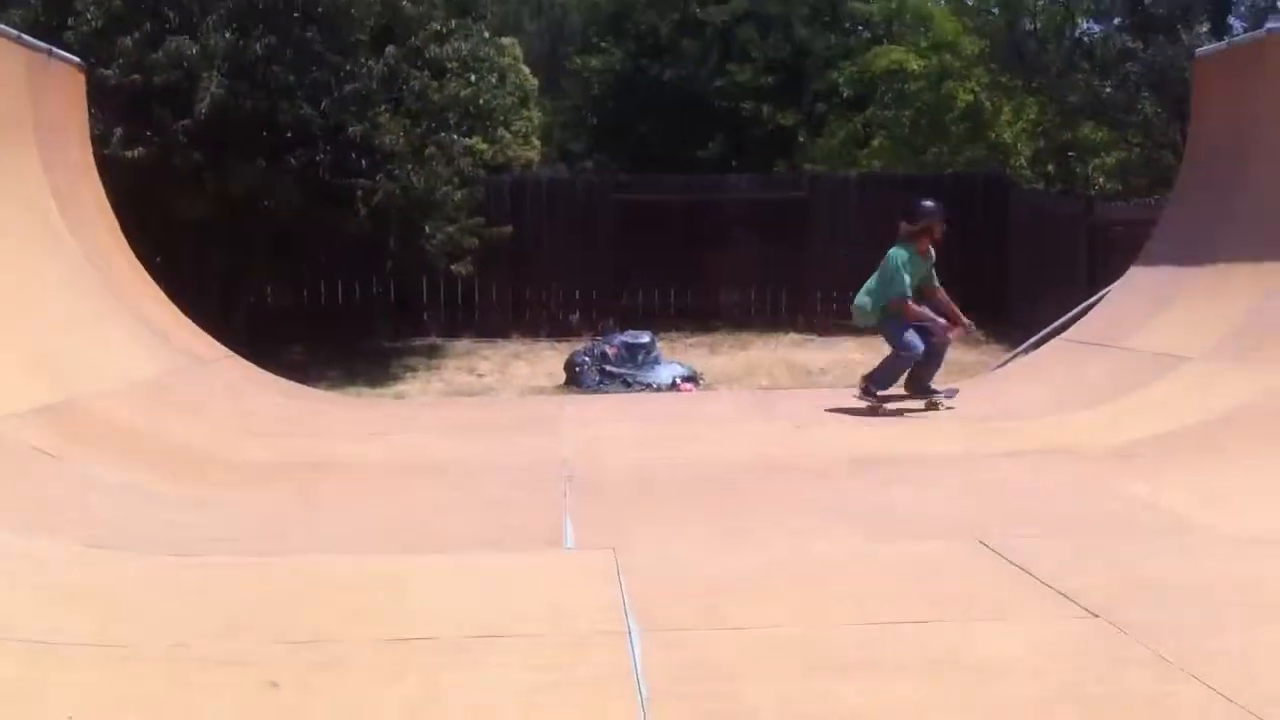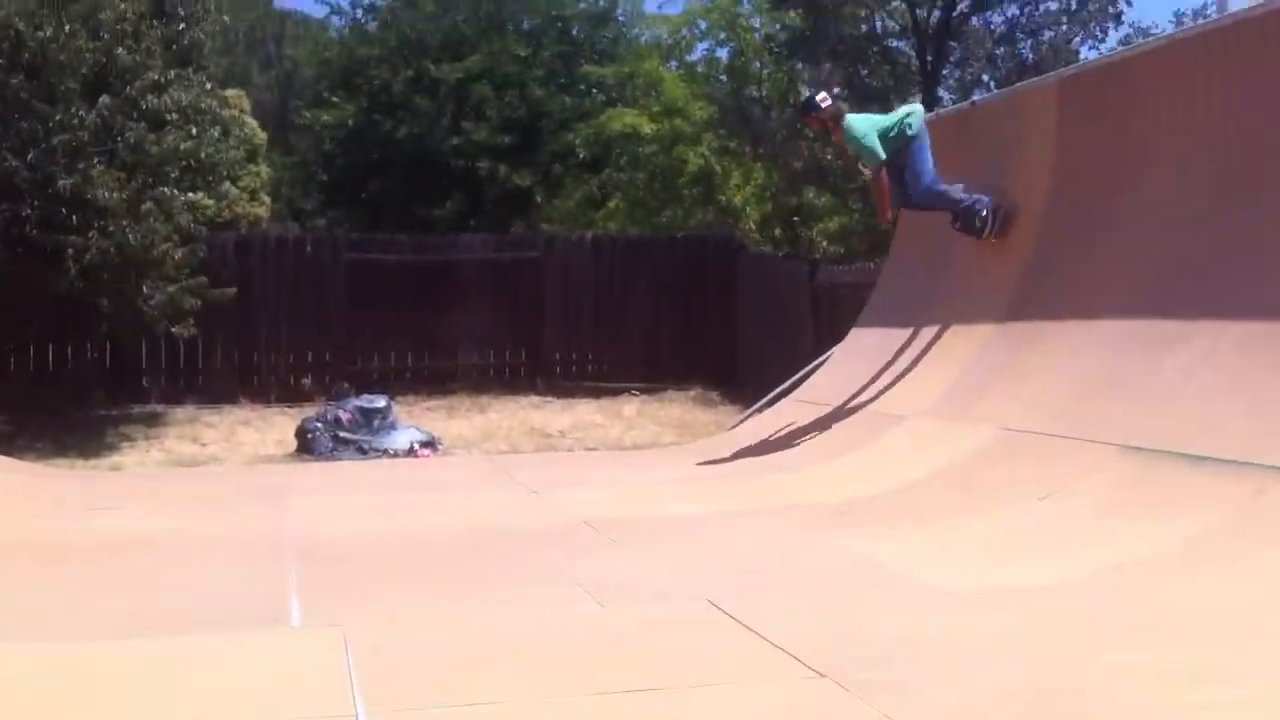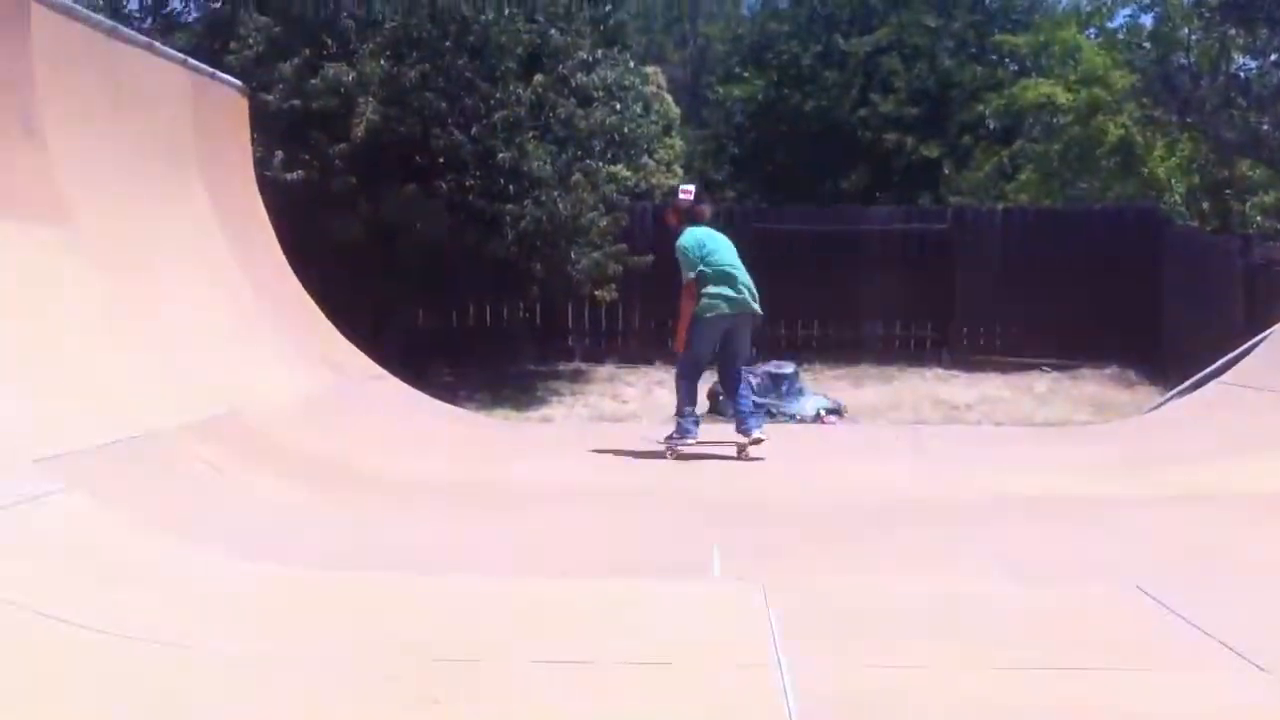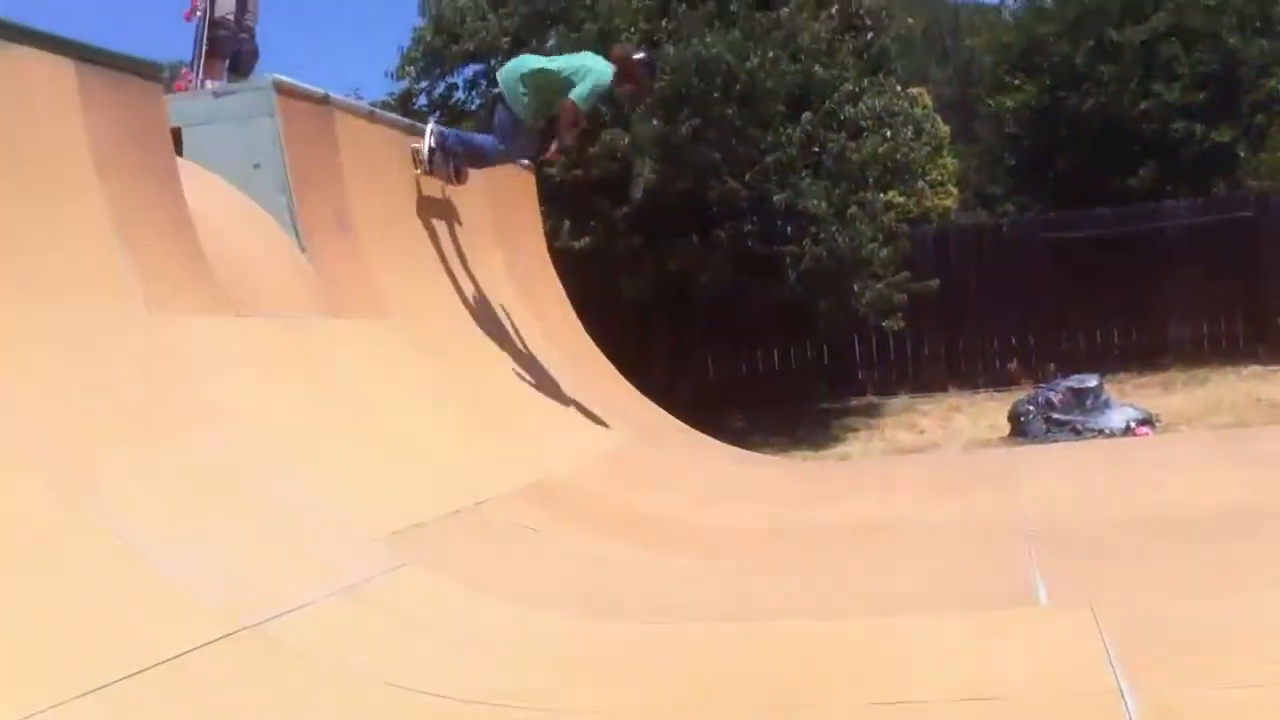
dt=1s
person 1, frame 1
left shoulder: (927, 253)
right shoulder: (901, 258)
left elbow: (935, 290)
right elbow: (905, 307)
left wrist: (958, 317)
right wrist: (940, 324)
left hip: (895, 308)
right hip: (875, 311)
left knee: (939, 339)
right knee: (912, 349)
left ankle: (918, 384)
right ankle: (871, 385)
person 1, frame 2
left shoulder: (855, 133)
right shoulder: (841, 129)
left elbow: (880, 169)
left wrist: (885, 208)
right wrist: (862, 165)
left hip: (909, 132)
right hip: (898, 143)
left knee: (923, 189)
right knee: (905, 198)
left ankle: (979, 206)
person 1, frame 3
left shoulder: (685, 240)
right shoulder: (713, 235)
left elbow: (690, 288)
left wrist: (681, 331)
left hip: (716, 306)
right hip: (746, 305)
left knee: (688, 368)
right knee: (732, 371)
left ankle: (685, 427)
right ankle: (750, 424)
person 1, frame 4
left shoulder: (596, 62)
right shoulder: (602, 80)
right elbow: (571, 105)
right wrist: (560, 142)
left hip: (521, 78)
right hip: (519, 86)
left knee: (522, 146)
right knee: (508, 150)
left ankle: (452, 143)
right ankle: (441, 137)
